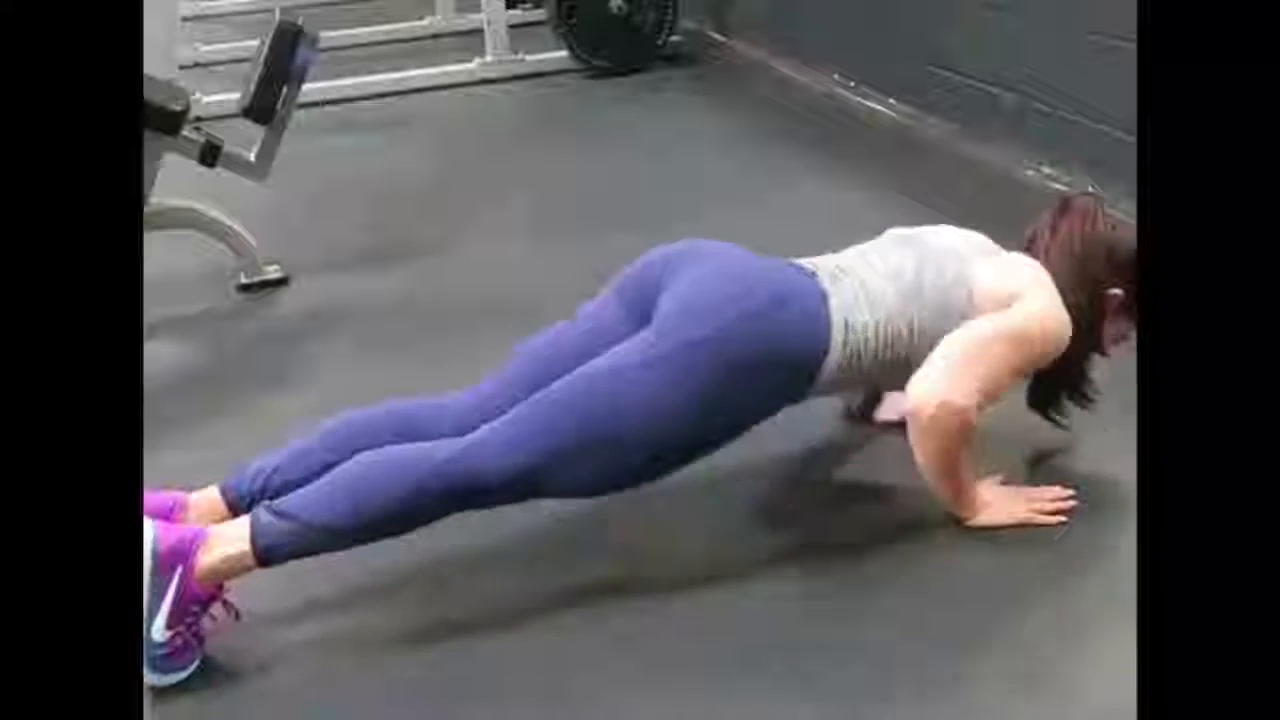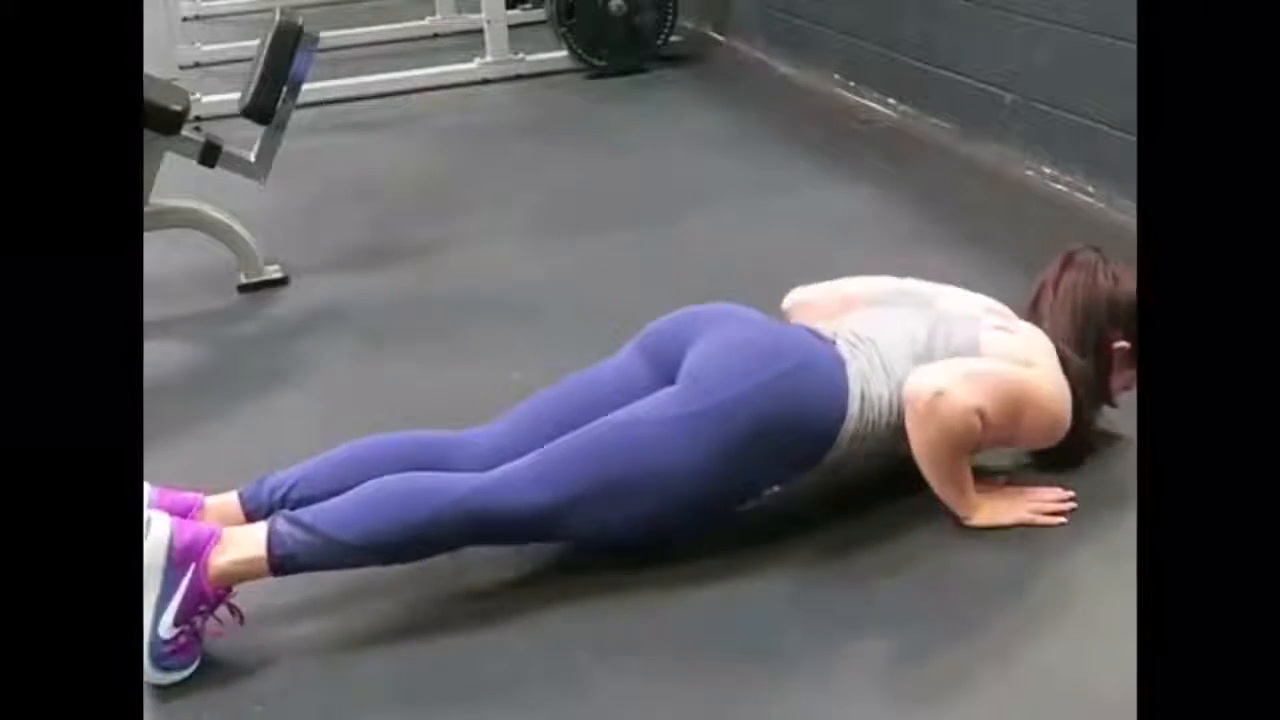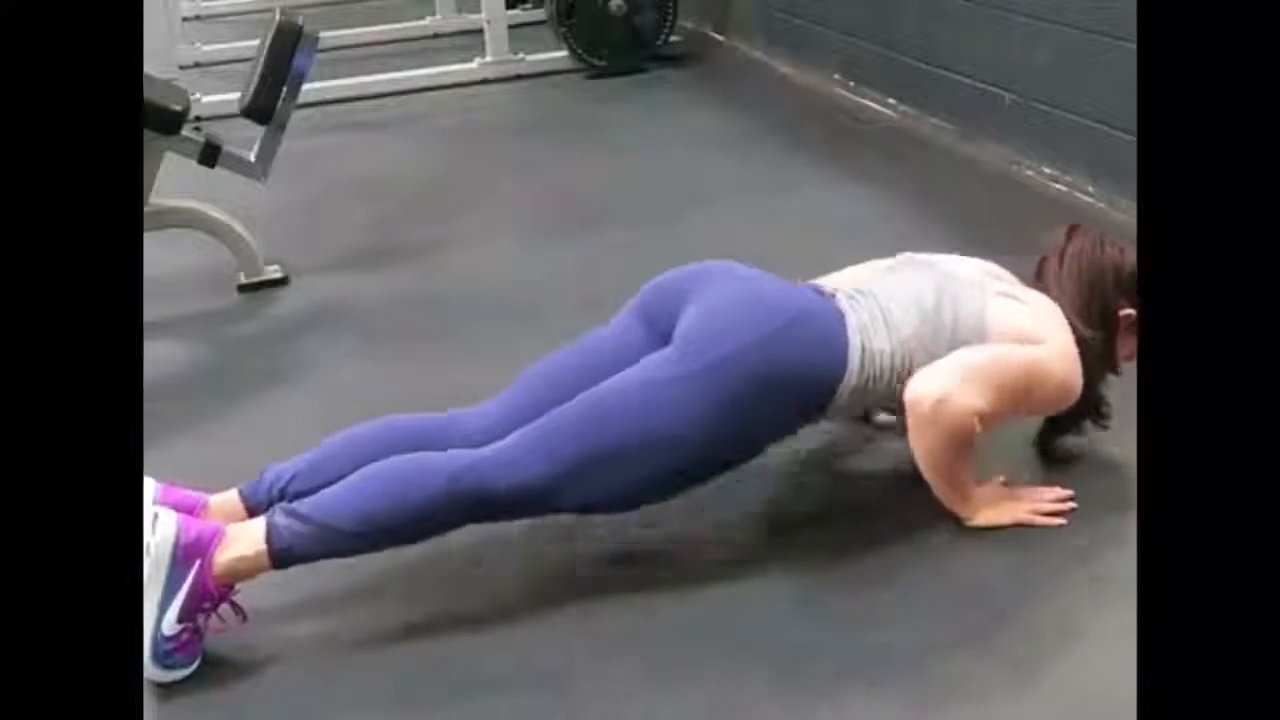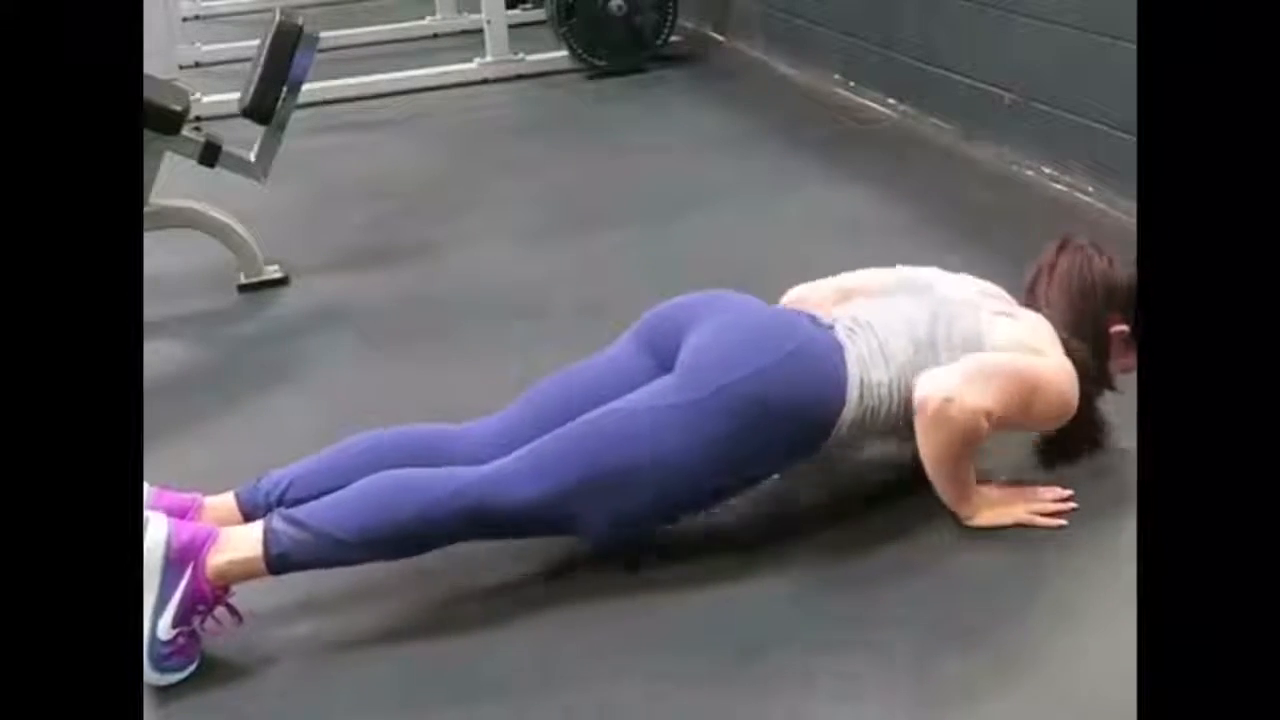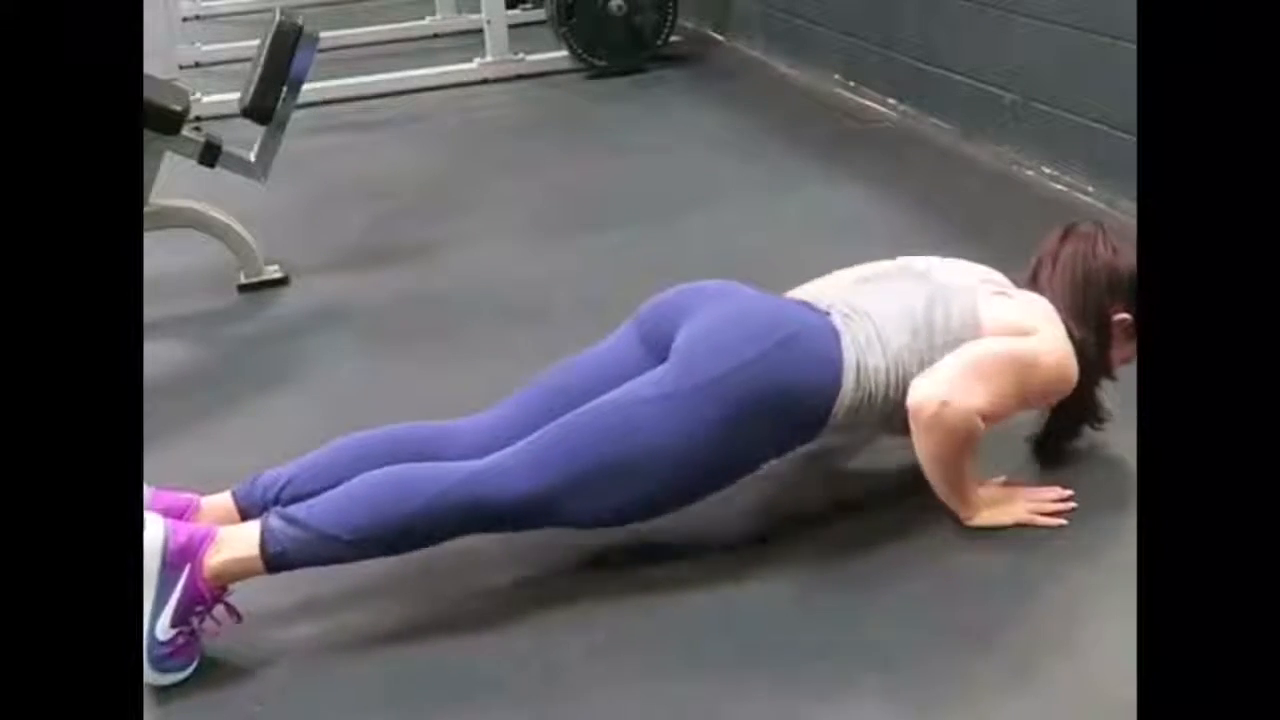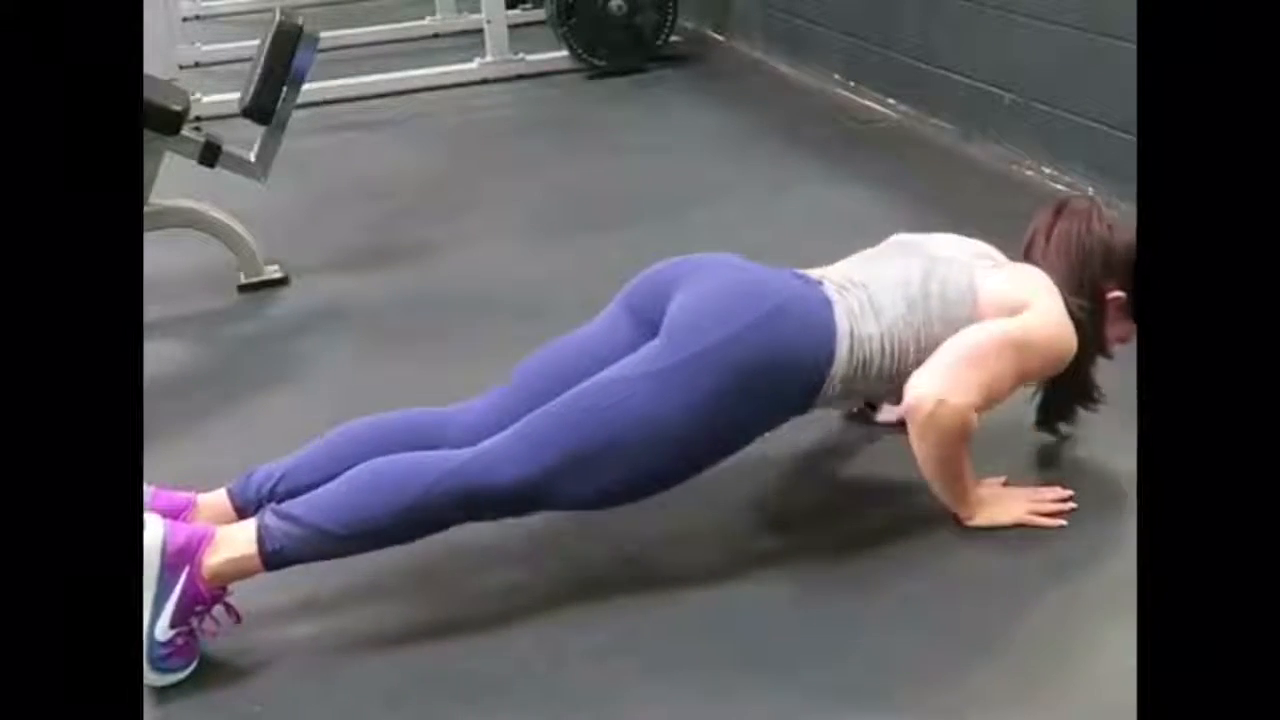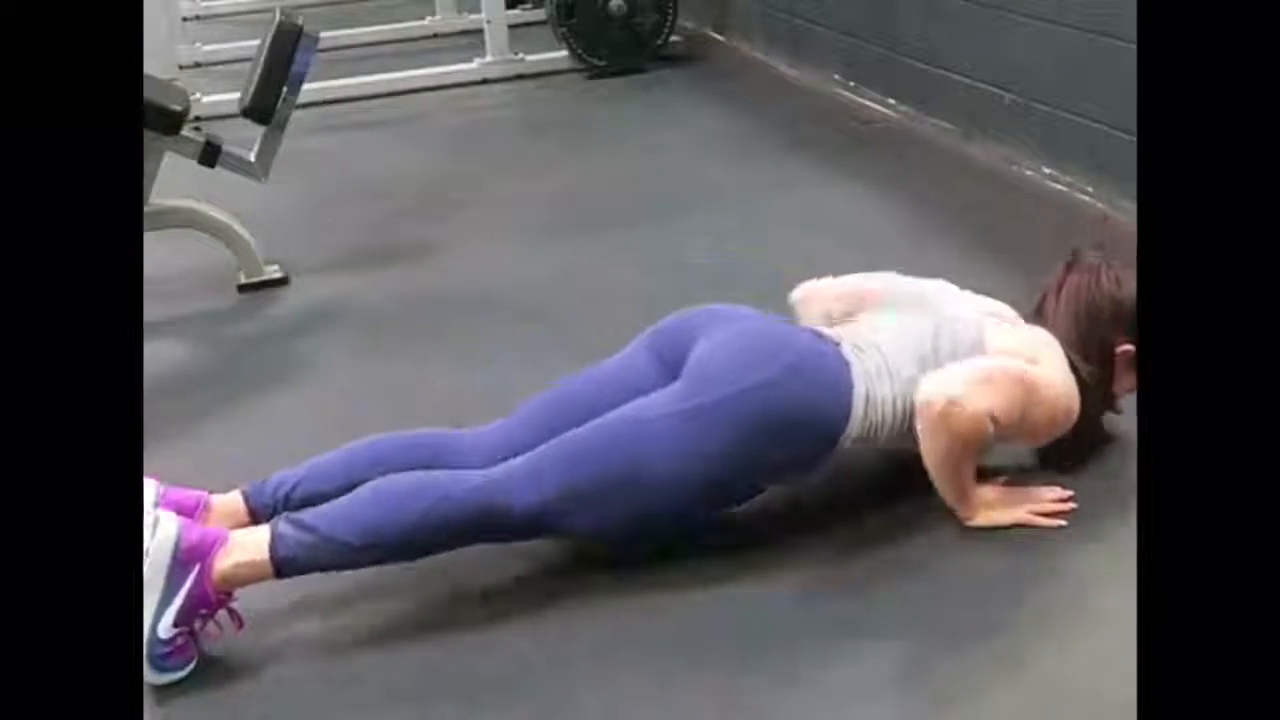
dt=0.7s
person 1, frame 1
left shoulder: (965, 248)
right shoulder: (1046, 316)
right elbow: (939, 404)
left wrist: (869, 378)
right wrist: (966, 501)
left hip: (701, 272)
right hip: (748, 336)
left knee: (458, 424)
right knee: (491, 466)
left ankle: (183, 508)
right ankle: (195, 555)
person 1, frame 2
left shoulder: (975, 303)
right shoulder: (1052, 392)
left elbow: (804, 300)
right elbow: (935, 398)
right wrist: (967, 502)
left hip: (713, 329)
right hip: (771, 401)
left knee: (474, 455)
right knee: (506, 502)
left ankle: (194, 510)
right ankle: (211, 556)
person 1, frame 3
left shoulder: (983, 275)
right shoulder: (1058, 360)
right elbow: (938, 401)
right wrist: (967, 502)
left hip: (718, 290)
right hip: (764, 356)
left knee: (476, 436)
right knee: (507, 478)
left ankle: (201, 507)
right ankle: (215, 554)
person 1, frame 4
left shoulder: (965, 288)
right shoulder: (1056, 373)
right elbow: (945, 401)
right wrist: (968, 501)
left hip: (709, 317)
right hip: (768, 387)
left knee: (474, 450)
right knee: (502, 496)
left ankle: (198, 510)
right ankle: (207, 558)
person 1, frame 5
left shoulder: (971, 276)
right shoulder: (1053, 350)
right elbow: (939, 405)
right wrist: (969, 501)
left hip: (711, 309)
right hip: (760, 375)
left knee: (470, 446)
right knee: (503, 489)
left ankle: (192, 509)
right ankle: (203, 556)
person 1, frame 6
left shoulder: (969, 255)
right shoulder: (1051, 323)
right elbow: (935, 403)
left wrist: (864, 381)
right wrist: (966, 501)
left hip: (703, 282)
right hip: (755, 351)
left knee: (465, 431)
right knee: (500, 476)
left ankle: (189, 509)
right ankle: (201, 556)
person 1, frame 7
left shoulder: (968, 299)
right shoulder: (1055, 384)
left elbow: (811, 293)
right elbow: (945, 404)
right wrist: (969, 503)
left hip: (723, 330)
right hip: (774, 397)
left knee: (480, 453)
right knee: (512, 497)
left ankle: (203, 510)
right ankle: (212, 562)
